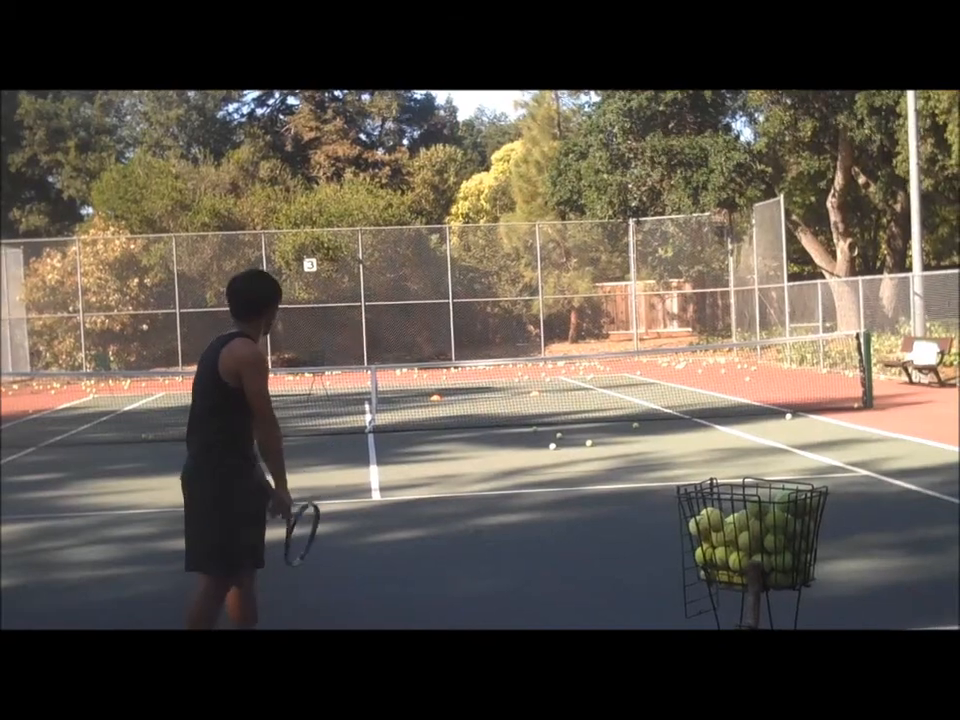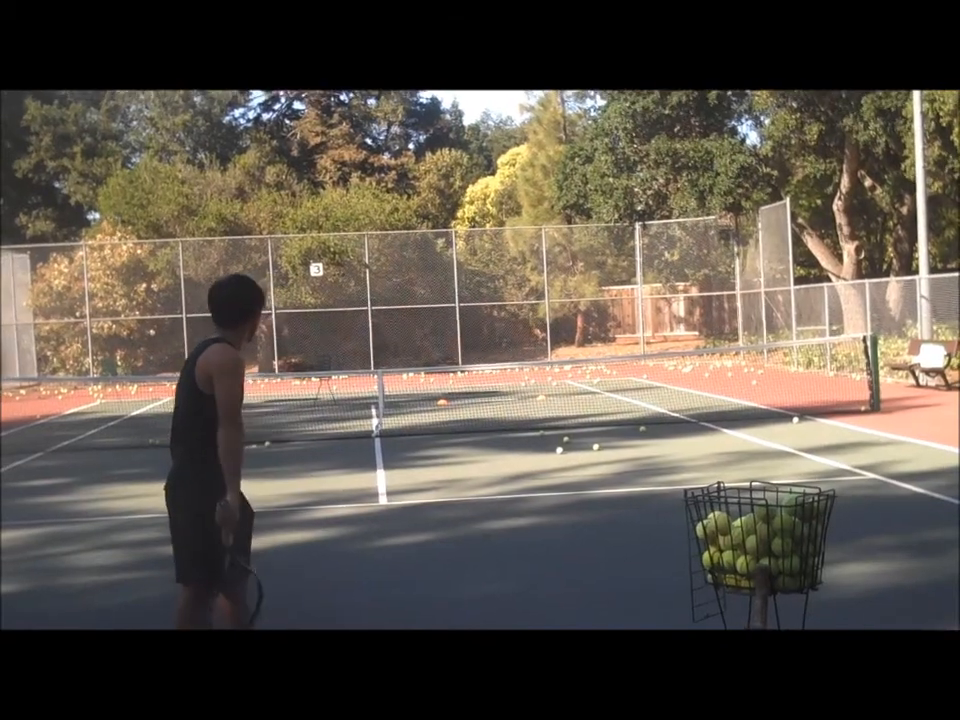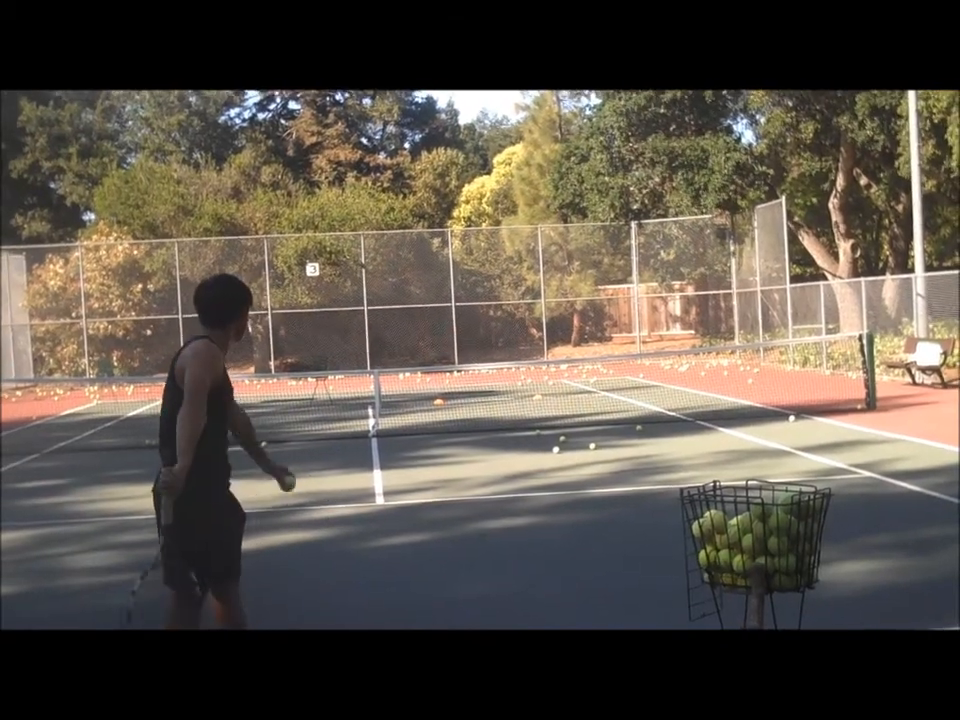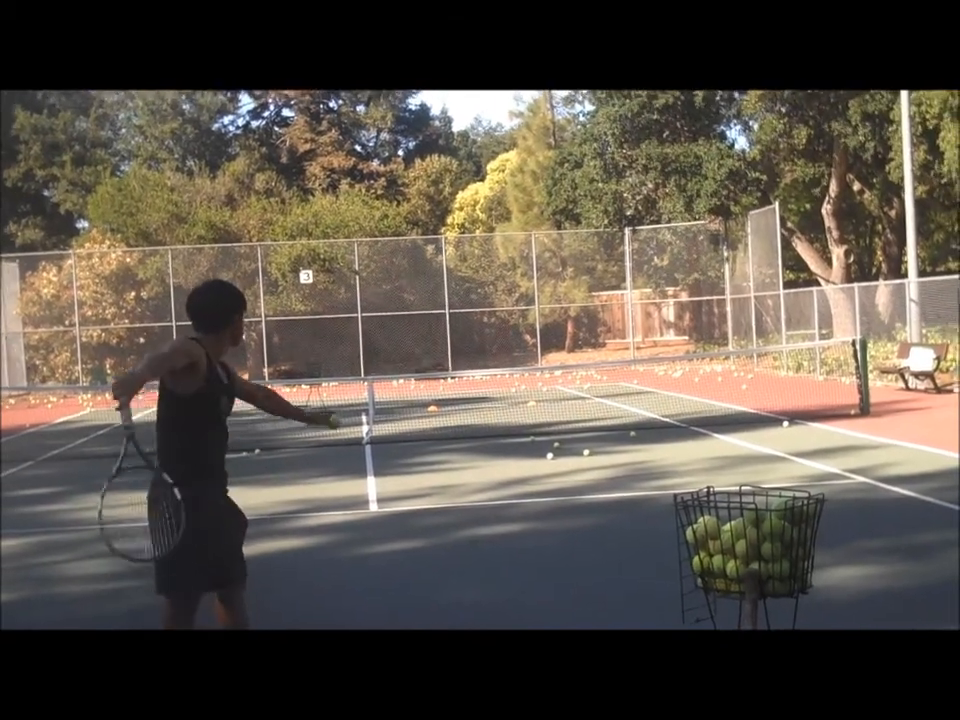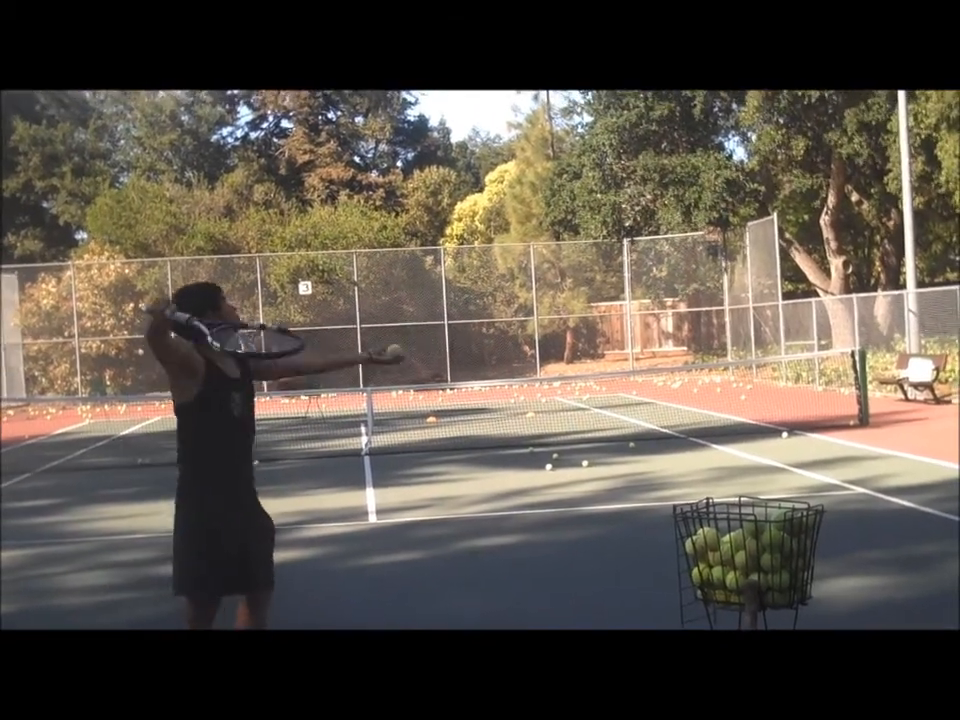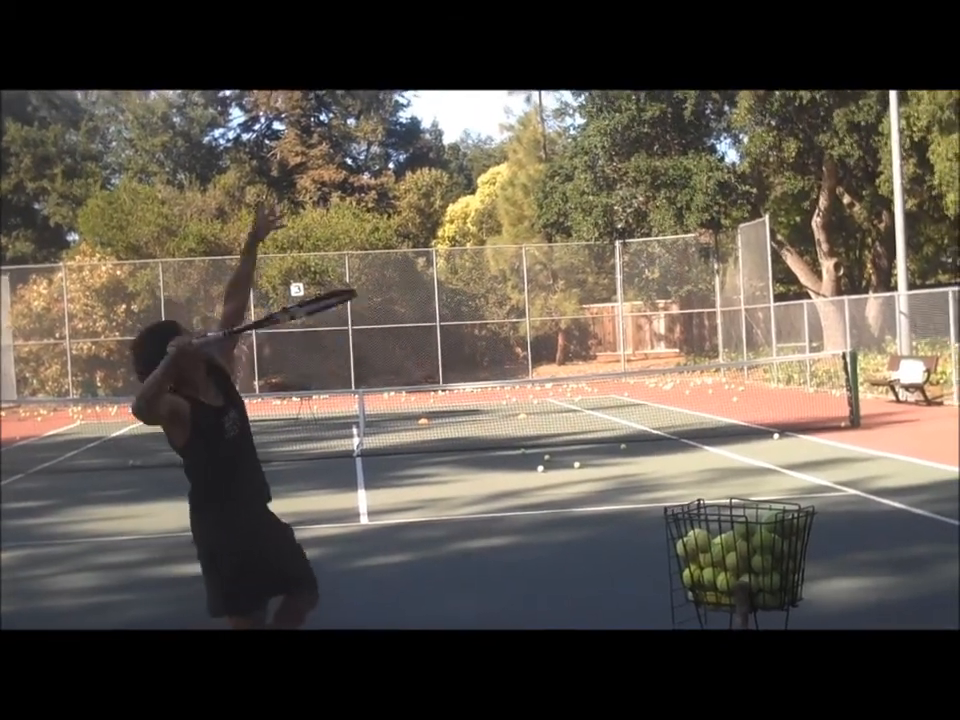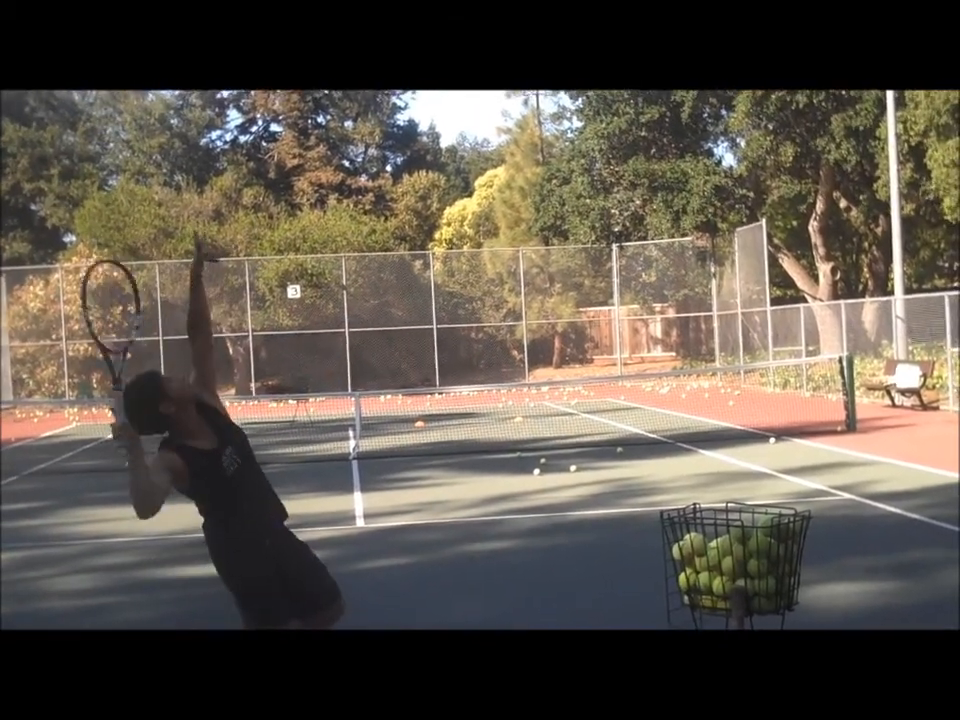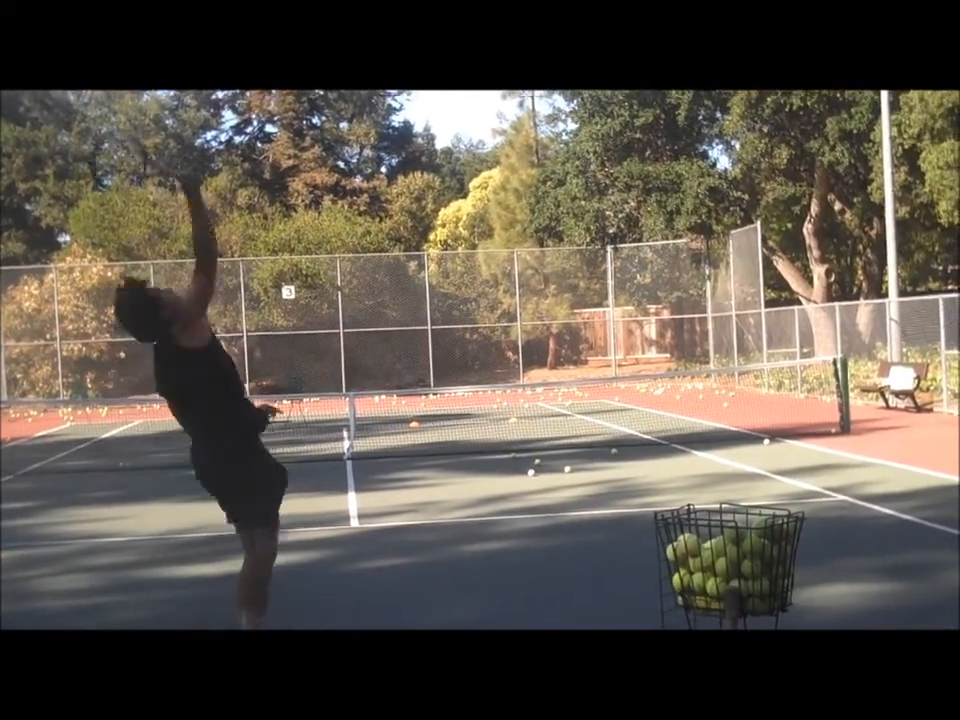
dt=0.4s
person 1, frame 1
left shoulder: (222, 348)
right shoulder: (248, 354)
right elbow: (265, 425)
left wrist: (261, 481)
right wrist: (280, 487)
left hip: (214, 474)
right hip: (219, 479)
left knee: (242, 570)
right knee: (217, 576)
person 1, frame 2
left shoulder: (208, 354)
right shoulder: (226, 358)
right elbow: (229, 428)
left wrist: (229, 492)
right wrist: (232, 493)
left hip: (204, 486)
right hip: (201, 489)
left knee: (232, 577)
right knee: (202, 587)
person 1, frame 3
left shoulder: (208, 355)
right shoulder: (203, 353)
left elbow: (234, 416)
right elbow: (192, 408)
left wrist: (266, 463)
right wrist: (182, 466)
left hip: (207, 489)
right hip: (189, 492)
left knee: (225, 582)
right knee: (190, 591)
person 1, frame 4
left shoulder: (219, 369)
right shoulder: (188, 353)
left elbow: (260, 395)
right elbow: (158, 361)
left wrist: (306, 416)
right wrist: (135, 378)
left hip: (209, 495)
right hip: (182, 498)
left knee: (232, 585)
right knee: (183, 599)
person 1, frame 5
left shoulder: (242, 363)
right shoulder: (188, 363)
left elbow: (303, 362)
right elbow: (156, 331)
left wrist: (364, 357)
right wrist: (160, 318)
left hip: (241, 498)
right hip: (203, 505)
left knee: (258, 592)
right knee: (203, 606)
person 1, frame 6
left shoulder: (217, 366)
right shoulder: (175, 409)
left elbow: (235, 298)
right elbow: (141, 409)
left wrist: (253, 242)
right wrist: (170, 362)
left hip: (255, 514)
right hip: (219, 523)
left knee: (303, 593)
right knee: (250, 616)
person 1, frame 7
left shoulder: (206, 403)
right shoulder: (172, 459)
left elbow: (199, 335)
right elbow: (145, 506)
left wrist: (197, 274)
right wrist: (133, 450)
left hip: (272, 534)
right hip: (238, 548)
left knee: (327, 608)
person 1, frame 8
left shoulder: (168, 365)
right shoulder: (182, 324)
right elbow: (208, 258)
left wrist: (250, 410)
right wrist: (194, 197)
left hip: (216, 458)
right hip: (236, 458)
left knee: (259, 542)
right knee: (262, 548)
left ankle: (250, 618)
right ankle: (250, 621)
